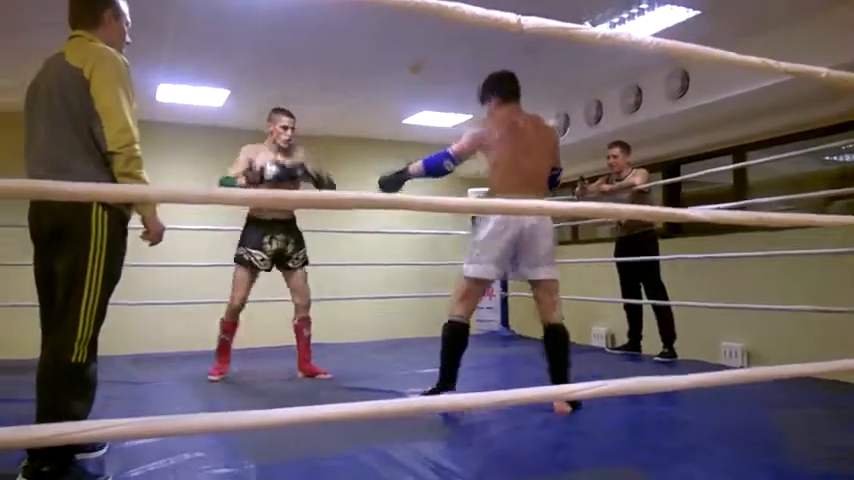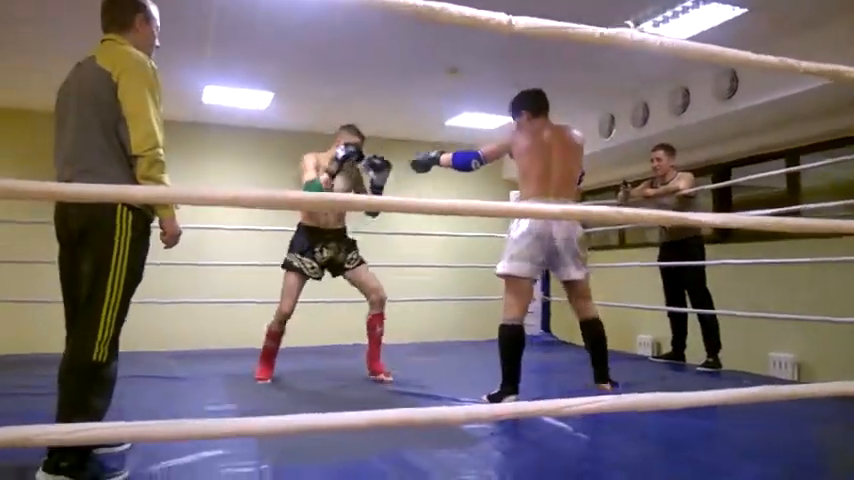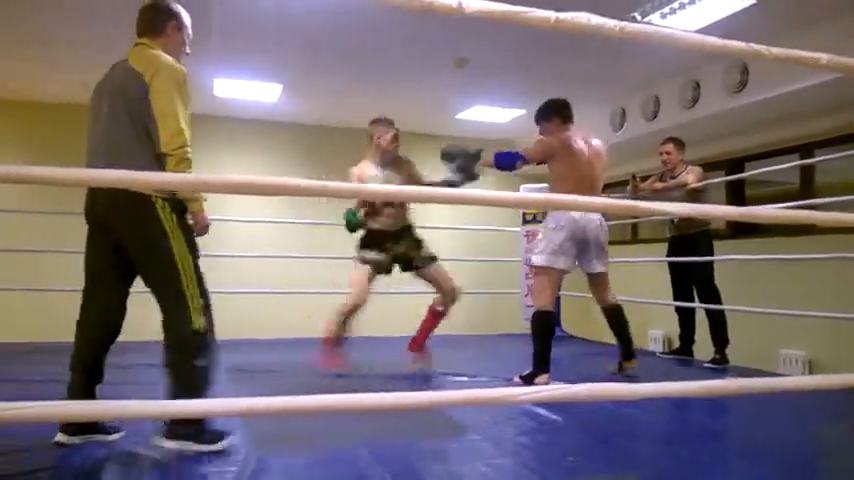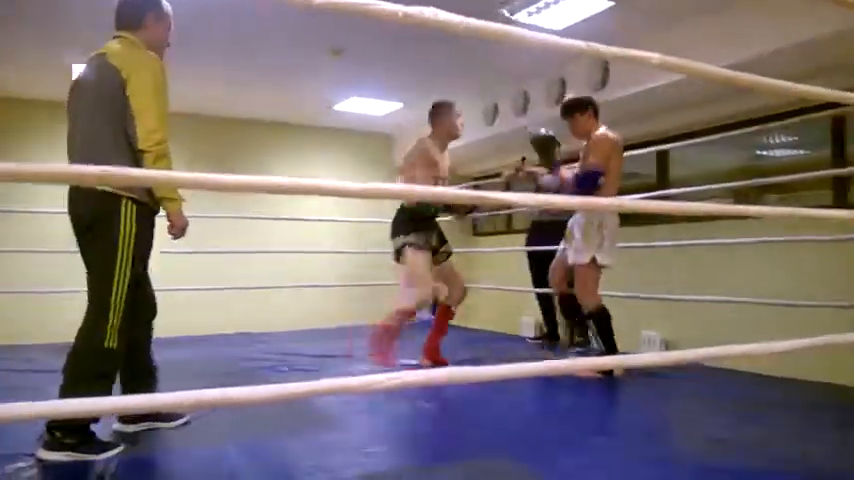
dt=1s
person 1, frame 1
left shoulder: (47, 70)
right shoulder: (104, 59)
left elbow: (40, 145)
right elbow: (120, 141)
right wrist: (147, 208)
left hip: (46, 207)
right hip: (90, 208)
left knee: (60, 331)
right knee: (76, 334)
left ankle: (56, 440)
person 1, frame 2
left shoulder: (77, 73)
right shoulder: (133, 62)
left elbow: (74, 146)
right elbow: (145, 144)
right wrist: (166, 210)
left hip: (72, 207)
right hip: (113, 208)
left knee: (85, 330)
right knee: (99, 332)
person 1, frame 3
left shoulder: (111, 77)
right shoulder: (164, 68)
left elbow: (111, 145)
right elbow: (173, 144)
right wrist: (195, 204)
left hip: (102, 200)
right hip: (146, 200)
left knee: (100, 308)
right knee: (189, 305)
left ankle: (78, 417)
right ankle: (186, 421)
person 1, frame 4
left shoulder: (90, 70)
right shoulder: (142, 61)
left elbow: (93, 140)
right elbow: (151, 141)
right wrist: (173, 203)
left hip: (86, 198)
right hip: (121, 200)
left knee: (135, 306)
right knee: (111, 312)
right ankle: (66, 429)
person 2, frame 1
left shoulder: (487, 128)
right shoulder: (548, 130)
left elbow: (443, 162)
left wrist: (402, 173)
left hip: (499, 217)
right hip: (538, 219)
left knee: (462, 305)
right knee: (551, 310)
left ankle: (445, 387)
person 2, frame 2
left shoulder: (518, 137)
right shoulder: (575, 137)
left elbow: (474, 159)
left wrist: (434, 158)
left hip: (531, 218)
right hip: (567, 219)
left knee: (514, 307)
right knee: (584, 304)
left ankle: (508, 390)
right ankle: (603, 378)
person 2, frame 3
left shoulder: (553, 142)
right shoulder: (597, 145)
left elbow: (513, 160)
left hip: (563, 218)
right hip: (593, 219)
left knee: (543, 294)
right knee: (603, 292)
left ankle: (540, 370)
right ankle: (628, 356)
person 2, frame 4
left shoulder: (603, 138)
right shoulder: (589, 146)
left elbow: (590, 182)
right elbow: (578, 183)
left wrist: (561, 180)
left hip: (596, 218)
right hip: (585, 219)
left knee: (585, 293)
right knee: (557, 276)
left ankle: (607, 359)
person 3, frame 1
left shoulder: (298, 156)
right shoulder: (251, 153)
left elbow: (329, 188)
right elbow: (225, 186)
left wrist: (309, 174)
right wrist: (257, 177)
left hip: (289, 231)
right hip: (258, 230)
left knee: (303, 301)
right knee: (237, 302)
left ankle: (305, 364)
right ankle: (221, 362)
person 3, frame 2
left shoulder: (353, 171)
right shoulder: (312, 161)
left elbow: (372, 210)
right elbow: (311, 195)
left wrist: (377, 184)
right wrist: (334, 167)
left hip: (340, 241)
right hip: (308, 239)
left knee: (377, 296)
right knee: (285, 310)
left ankle: (374, 364)
right ankle: (266, 364)
person 3, frame 3
left shoulder: (402, 163)
right shoulder: (358, 172)
left elbow: (429, 189)
right elbow: (352, 224)
left wrist: (457, 178)
right wrist: (367, 209)
left hip: (405, 238)
right hip: (375, 243)
left knee: (450, 291)
right knee: (357, 300)
left ankle: (417, 344)
right ankle: (331, 349)
person 3, frame 4
left shoulder: (439, 152)
right shoulder: (425, 149)
left wrist: (458, 206)
right wrist: (454, 204)
left hip: (427, 225)
right hip: (410, 225)
left knee: (457, 289)
right knee: (423, 294)
left ankle: (431, 352)
right ankle: (383, 338)
person 4, frame 1
left shoulder: (640, 173)
right shoulder: (607, 180)
left elbow: (636, 183)
right elbow: (580, 195)
left wrist: (610, 189)
right wrist: (582, 188)
left hip: (643, 237)
right hip: (622, 240)
left knee: (655, 291)
right knee: (629, 294)
left ankle: (669, 346)
right ankle: (634, 342)
person 4, frame 2
left shoulder: (686, 177)
right shoulder: (651, 184)
left elbow: (681, 187)
right elbow: (623, 199)
left wrist: (654, 193)
right wrist: (625, 192)
left hip: (689, 243)
right hip: (667, 245)
left knee: (700, 298)
right knee: (673, 301)
left ankle: (713, 355)
right ankle: (677, 350)
person 4, frame 3
left shoulder: (695, 171)
right shoulder: (661, 177)
left elbow: (689, 181)
right elbow: (634, 192)
left wrist: (662, 187)
right wrist: (635, 185)
left hip: (697, 238)
right hip: (676, 239)
left knee: (707, 293)
right knee: (681, 296)
left ankle: (721, 351)
right ankle: (685, 345)
person 4, frame 4
right shoulder: (533, 172)
right elbow: (508, 183)
left wrist: (541, 172)
right wrist: (516, 172)
left hip: (557, 228)
right hip: (536, 229)
left knee: (564, 281)
right knee: (539, 283)
left ankle: (580, 333)
right ankle: (551, 331)
